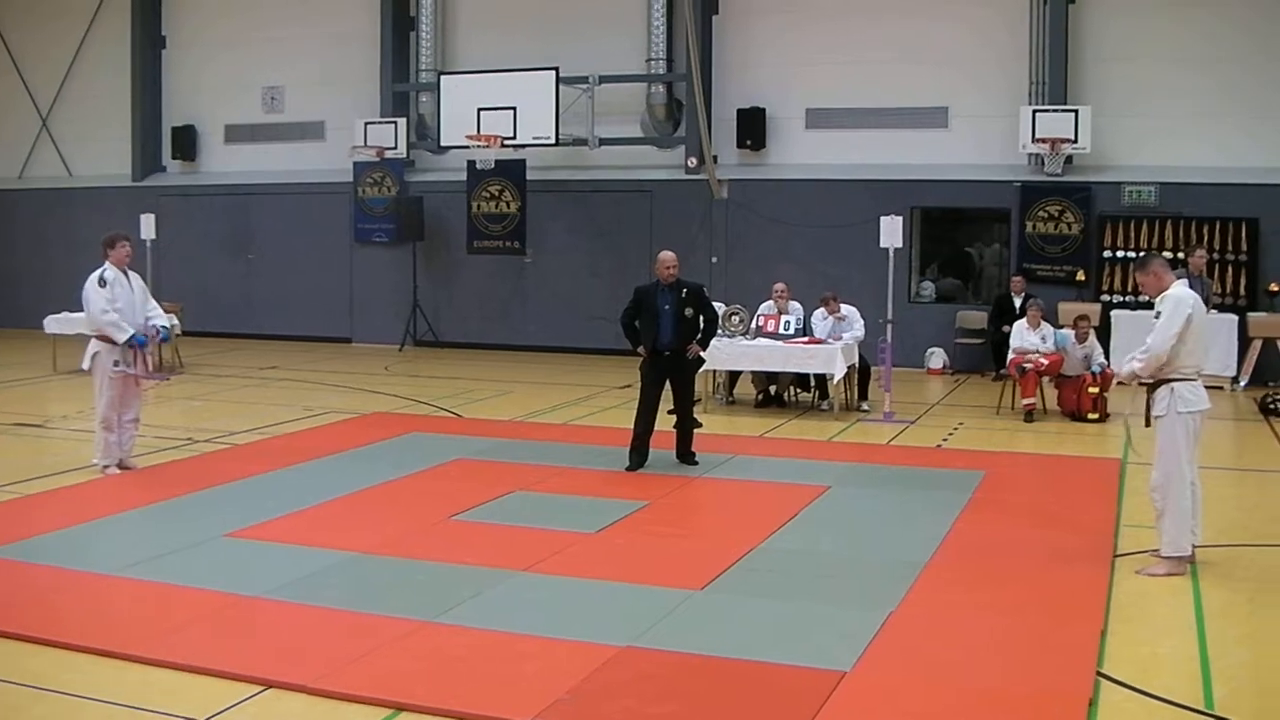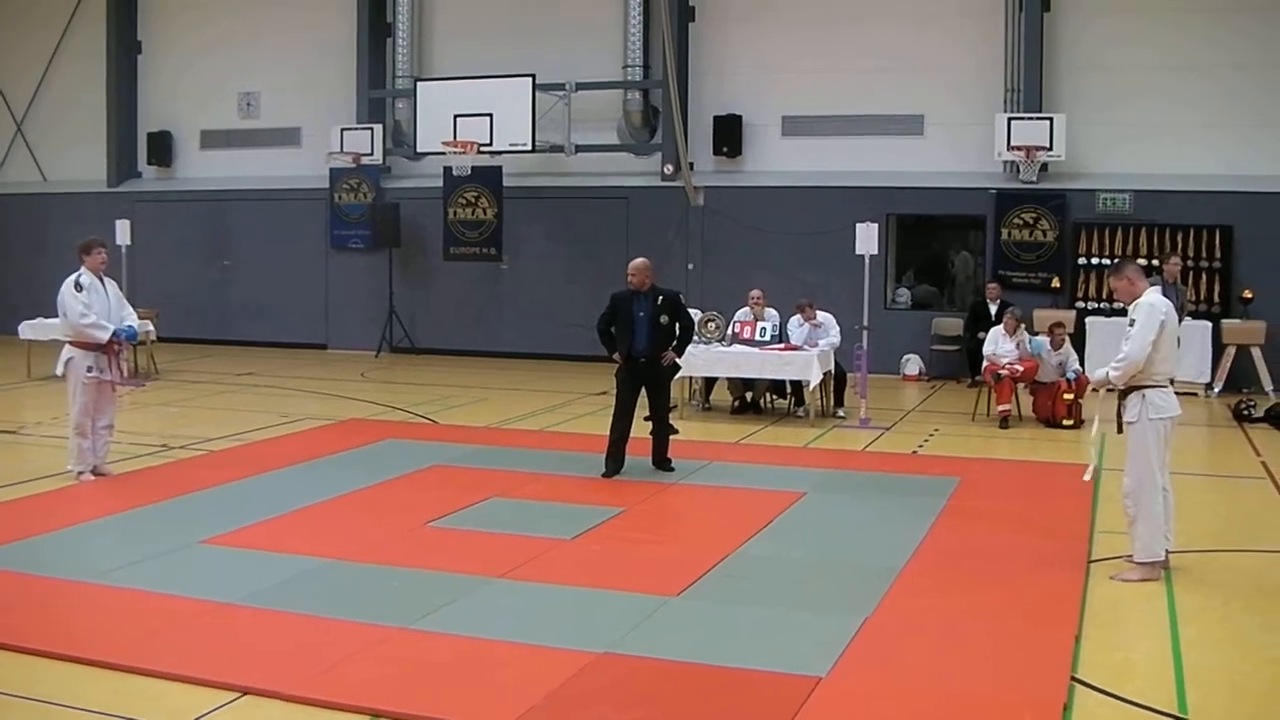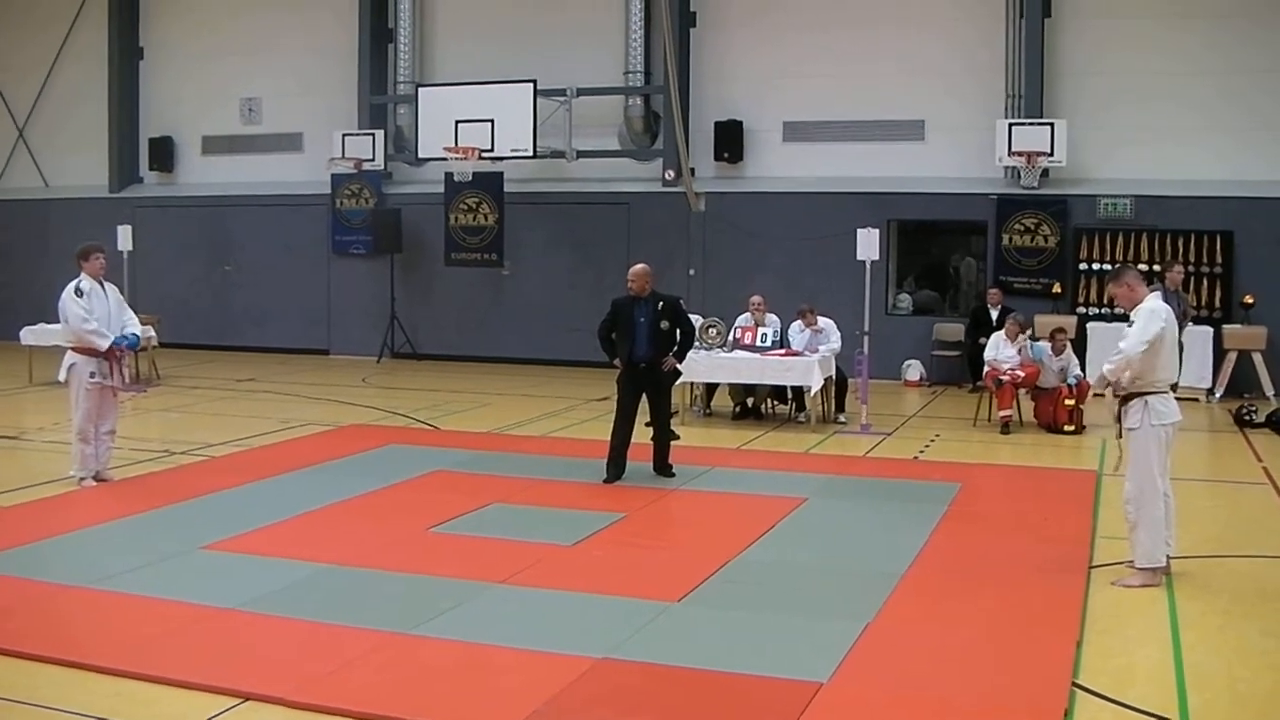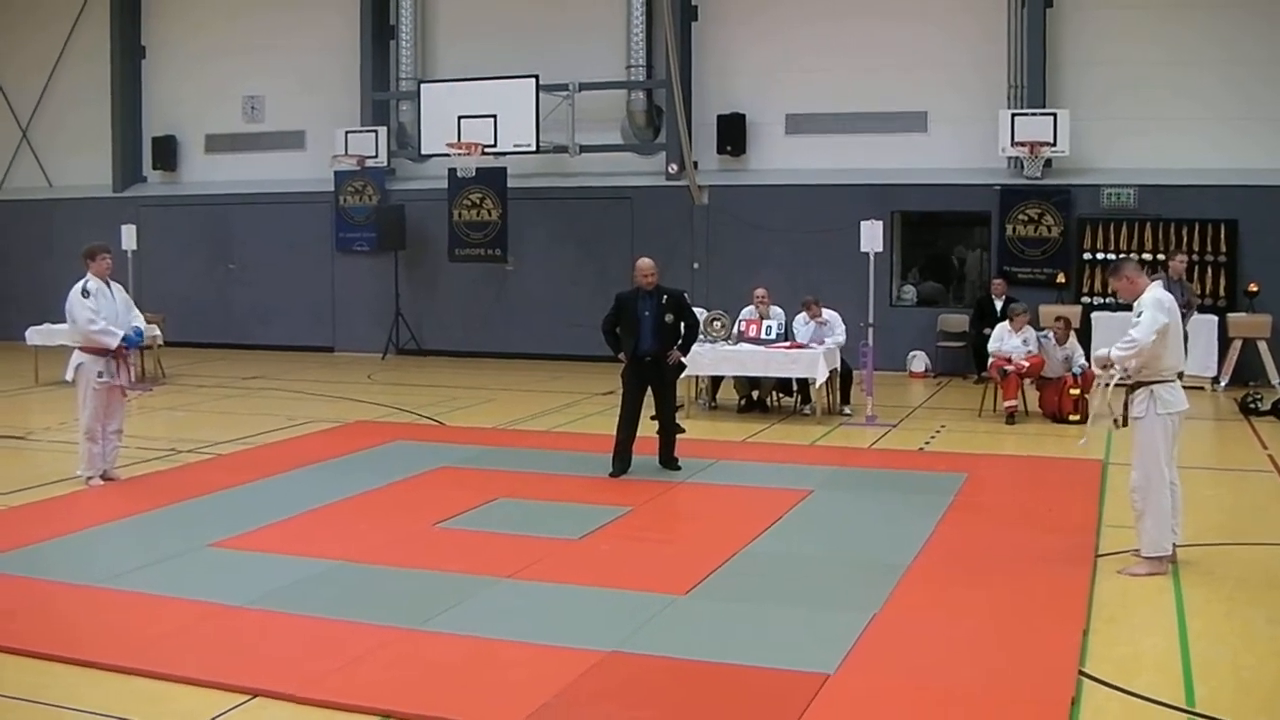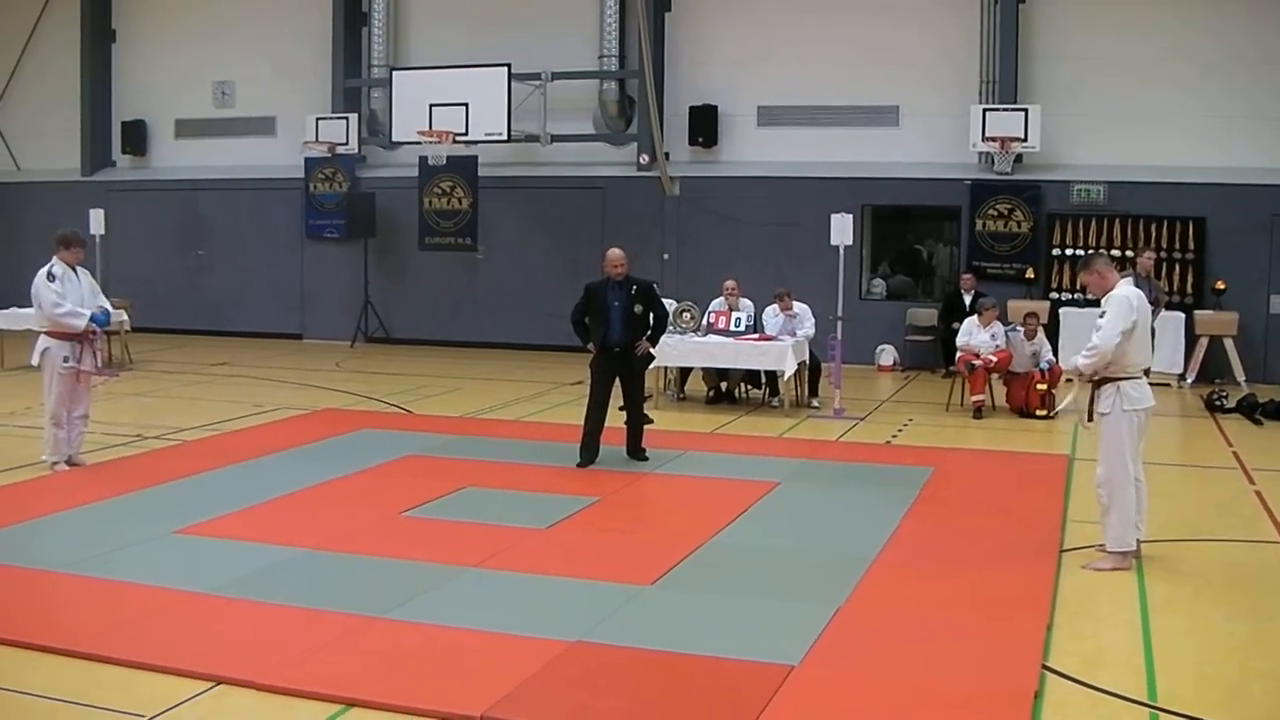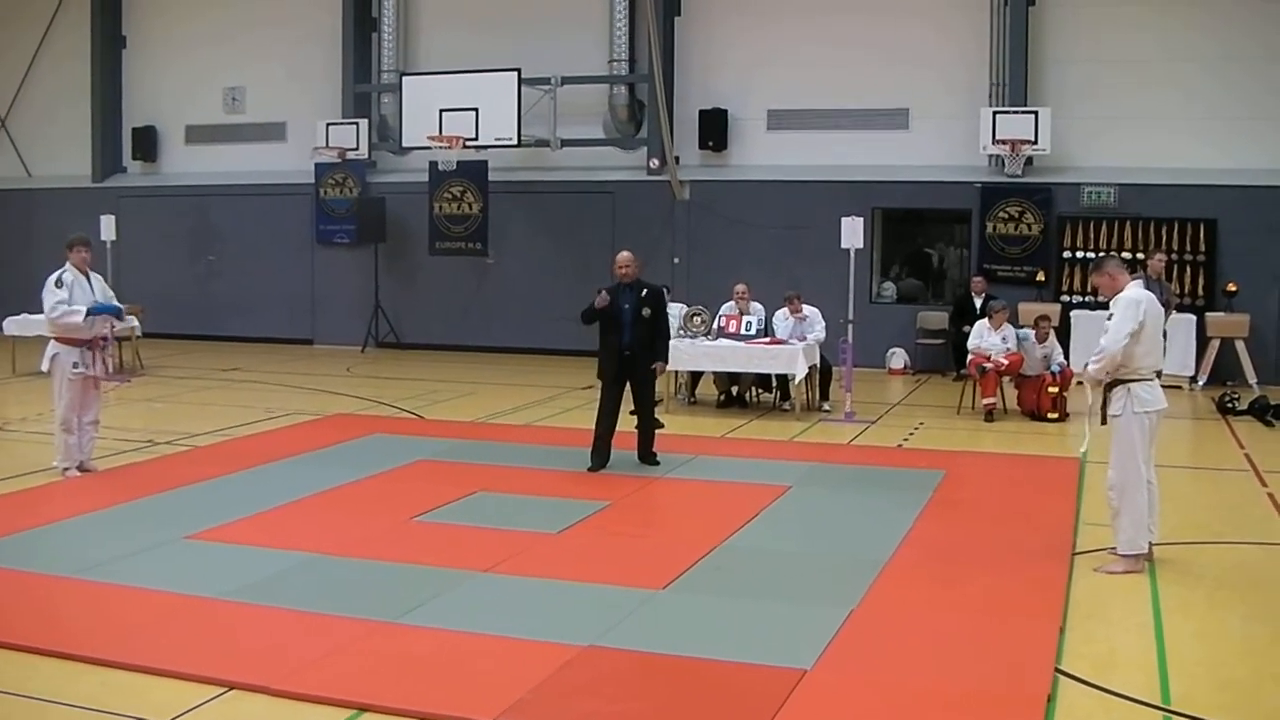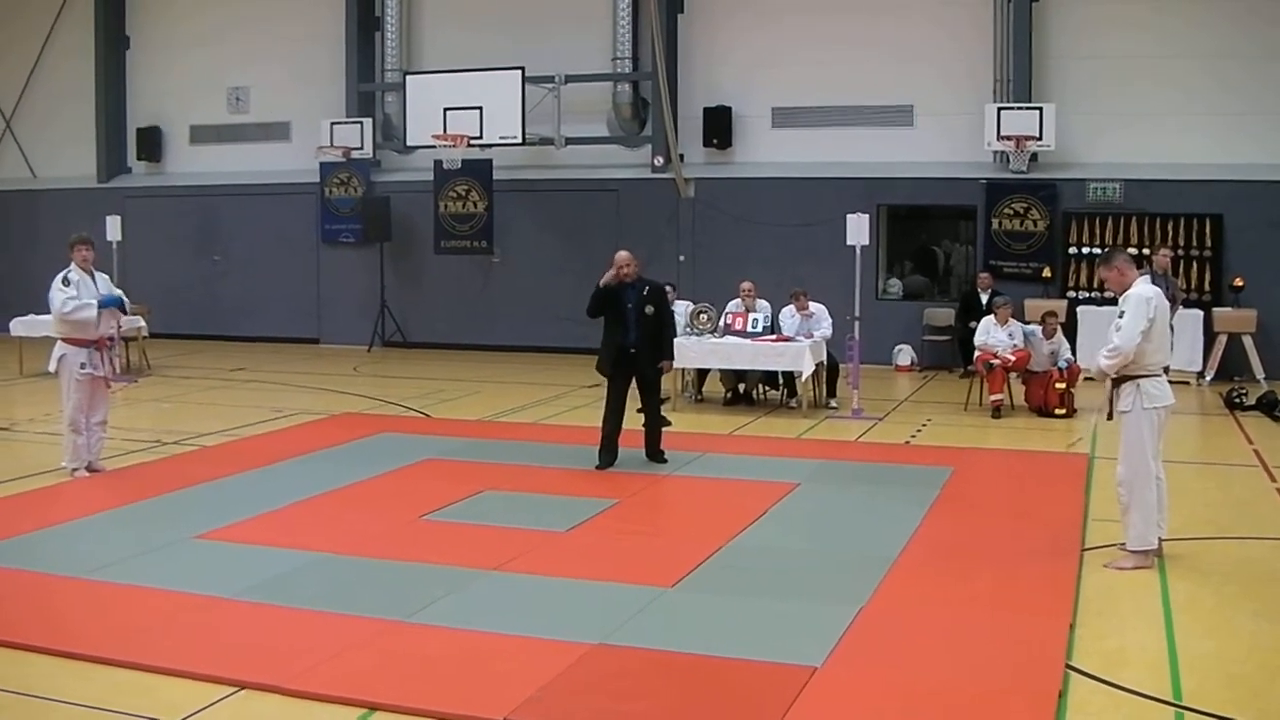
dt=0.7s
person 1, frame 1
left shoulder: (1174, 299)
right shoulder: (1187, 297)
left elbow: (1158, 349)
left wrist: (1132, 370)
right wrist: (1141, 359)
left hip: (1176, 397)
right hip: (1184, 393)
left knee: (1169, 477)
right knee: (1183, 473)
left ankle: (1175, 557)
right ankle: (1183, 544)
person 1, frame 2
left shoulder: (1148, 306)
right shoulder: (1158, 304)
left elbow: (1134, 356)
left wrist: (1105, 376)
right wrist: (1115, 376)
left hip: (1148, 403)
right hip: (1155, 399)
left knee: (1141, 483)
right knee: (1155, 480)
left ankle: (1149, 562)
right ankle: (1157, 550)
person 1, frame 3
left shoulder: (1149, 312)
right shoulder: (1158, 310)
left elbow: (1129, 352)
left wrist: (1106, 374)
right wrist: (1120, 379)
left hip: (1148, 410)
right hip: (1156, 405)
left knee: (1142, 489)
right knee: (1155, 485)
left ankle: (1149, 568)
right ankle: (1158, 556)
person 1, frame 4
left shoulder: (1153, 301)
right shoulder: (1160, 299)
left elbow: (1139, 342)
left wrist: (1107, 355)
right wrist: (1123, 362)
left hip: (1155, 398)
right hip: (1161, 394)
left knee: (1148, 478)
right knee: (1163, 474)
left ankle: (1156, 556)
right ankle: (1164, 544)
person 1, frame 5
left shoulder: (1119, 299)
right shoulder: (1134, 296)
left elbow: (1103, 345)
left wrist: (1079, 364)
right wrist: (1092, 365)
left hip: (1121, 395)
right hip: (1131, 390)
left knee: (1114, 473)
right knee: (1129, 469)
left ankle: (1120, 551)
right ankle: (1129, 539)
person 1, frame 6
left shoulder: (1129, 300)
right shoulder: (1147, 299)
left elbow: (1111, 347)
left wrist: (1093, 373)
right wrist: (1108, 369)
left hip: (1132, 396)
right hip: (1144, 391)
left knee: (1126, 475)
right knee: (1140, 471)
left ankle: (1131, 554)
right ankle: (1141, 542)
person 1, frame 7
left shoulder: (1137, 297)
right shoulder: (1151, 294)
left elbow: (1124, 345)
left wrist: (1103, 366)
right wrist: (1112, 365)
left hip: (1140, 393)
right hip: (1150, 388)
left knee: (1134, 471)
right knee: (1148, 467)
left ankle: (1141, 550)
right ankle: (1150, 538)
person 2, frame 1
left shoulder: (134, 279)
right shoulder: (100, 279)
left elbow: (150, 307)
right elbow: (102, 315)
left wrist: (161, 326)
right wrist: (130, 335)
left hip: (131, 352)
right hip: (108, 351)
left knee: (130, 408)
right knee: (108, 409)
left ankle: (123, 456)
right ankle: (107, 460)
person 2, frame 2
left shoulder: (110, 284)
right shoulder: (75, 284)
left elbow: (126, 312)
right elbow: (80, 319)
left wrist: (128, 329)
right wrist: (113, 332)
left hip: (106, 357)
right hip: (82, 356)
left knee: (105, 414)
right knee: (82, 415)
left ankle: (98, 462)
right ankle: (82, 466)
person 2, frame 3
left shoulder: (111, 290)
right shoulder: (76, 290)
left elbow: (127, 317)
right elbow: (82, 324)
left wrist: (131, 336)
right wrist: (112, 341)
left hip: (108, 362)
right hip: (84, 362)
left knee: (107, 419)
right knee: (85, 420)
left ankle: (100, 467)
right ankle: (84, 472)
person 2, frame 4
left shoulder: (117, 289)
right shoulder: (83, 290)
left elbow: (133, 314)
right elbow: (89, 325)
left wrist: (136, 330)
right wrist: (121, 337)
left hip: (115, 362)
right hip: (92, 362)
left knee: (114, 419)
right knee: (92, 419)
left ankle: (107, 466)
right ankle: (91, 471)
person 2, frame 5
left shoulder: (83, 275)
right shoulder: (48, 275)
left elbow: (98, 298)
right elbow: (56, 309)
left wrist: (103, 312)
right wrist: (90, 317)
left hip: (81, 346)
right hip: (57, 347)
left knee: (80, 404)
right knee: (57, 405)
left ankle: (72, 452)
right ankle: (56, 456)
person 2, frame 6
left shoulder: (96, 280)
right shoulder: (59, 280)
left elbow: (110, 304)
right elbow: (54, 312)
left wrist: (114, 311)
right wrist: (87, 311)
left hip: (91, 352)
right hip: (66, 352)
left knee: (90, 410)
right knee: (67, 411)
left ankle: (83, 458)
right ankle: (67, 462)
person 2, frame 7
left shoulder: (102, 279)
right shoulder: (65, 279)
left elbow: (116, 309)
right elbow: (64, 308)
left wrist: (119, 302)
right wrist: (98, 303)
left hip: (98, 352)
right hip: (74, 352)
left knee: (98, 410)
right knee: (75, 411)
left ankle: (92, 458)
right ankle: (76, 463)
person 3, frame 1
left shoulder: (694, 291)
right shoulder: (643, 293)
left elbow: (712, 318)
right elbow: (626, 319)
left wrist: (701, 344)
right wrist: (638, 344)
left hip: (683, 358)
right hip: (654, 359)
left knee: (685, 409)
right knee: (646, 409)
left ankle: (685, 453)
right ankle: (638, 456)
person 3, frame 2
left shoulder: (669, 298)
right shoulder: (619, 299)
left elbow: (687, 325)
right elbow: (602, 325)
left wrist: (677, 351)
right wrist: (613, 351)
left hip: (658, 365)
right hip: (629, 365)
left knee: (660, 416)
right knee: (621, 416)
left ankle: (661, 459)
right ankle: (614, 462)
person 3, frame 3
left shoulder: (670, 304)
right shoulder: (620, 305)
left elbow: (688, 331)
right elbow: (603, 331)
left wrist: (677, 356)
right wrist: (613, 356)
left hip: (658, 370)
right hip: (630, 370)
left knee: (662, 421)
right knee: (622, 421)
left ankle: (662, 465)
right ankle: (615, 468)
person 3, frame 4
left shoulder: (674, 297)
right shoulder: (624, 299)
left elbow: (692, 324)
right elbow: (607, 326)
left wrist: (682, 349)
right wrist: (619, 351)
left hip: (663, 364)
right hip: (635, 364)
left knee: (667, 415)
right knee: (628, 415)
left ankle: (667, 458)
right ankle: (621, 462)
person 3, frame 5
left shoulder: (644, 288)
right shoulder: (593, 289)
left elbow: (662, 315)
right elbow: (576, 316)
left wrist: (651, 340)
right wrist: (588, 341)
left hip: (632, 355)
right hip: (604, 355)
left knee: (635, 406)
right knee: (596, 406)
left ankle: (635, 449)
right ankle: (588, 452)
person 3, frame 6
left shoulder: (653, 293)
right shoulder: (606, 294)
left elbow: (662, 328)
right elbow: (586, 318)
left wrist: (662, 358)
right wrist: (596, 306)
left hip: (643, 360)
right hip: (613, 360)
left knee: (645, 410)
right knee: (607, 410)
left ankle: (646, 453)
right ankle: (600, 456)
person 3, frame 7
left shoulder: (655, 289)
right shoulder: (610, 291)
left elbow: (666, 325)
right elbow: (592, 313)
left wrist: (668, 355)
right wrist: (602, 286)
left hip: (648, 357)
right hip: (618, 358)
left knee: (652, 407)
right knee: (614, 408)
left ankle: (654, 450)
right ankle: (608, 454)
